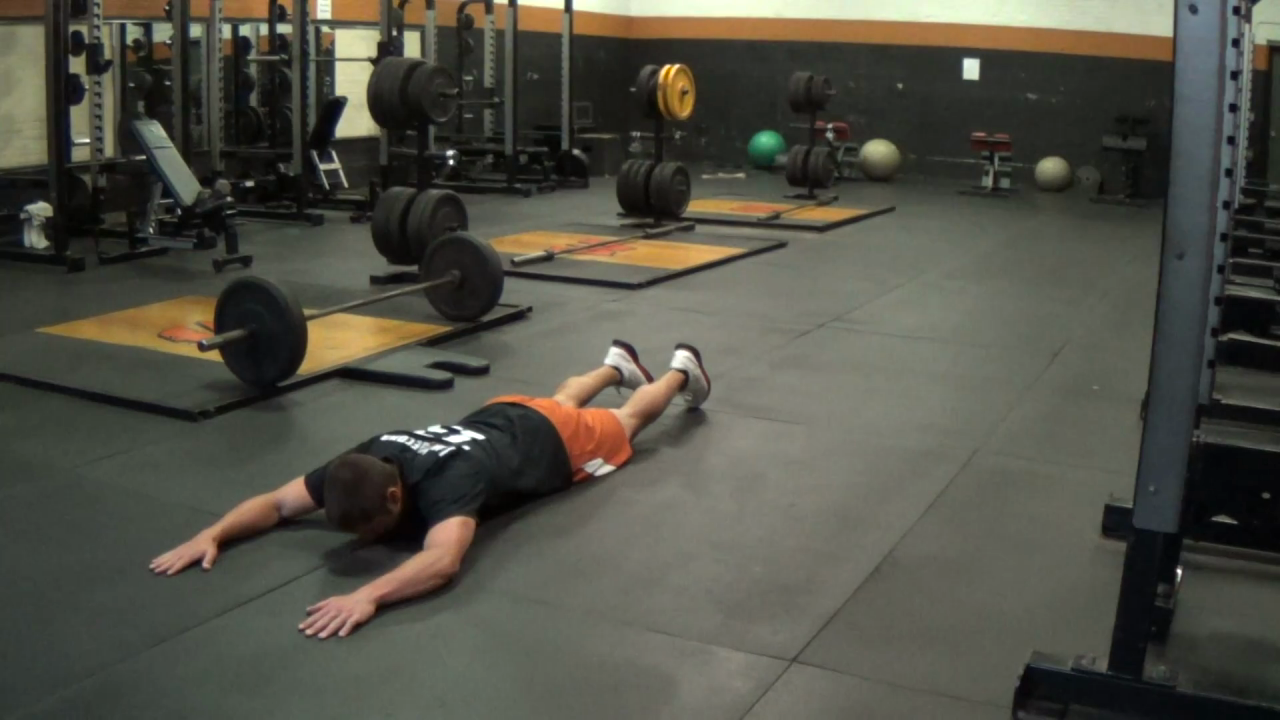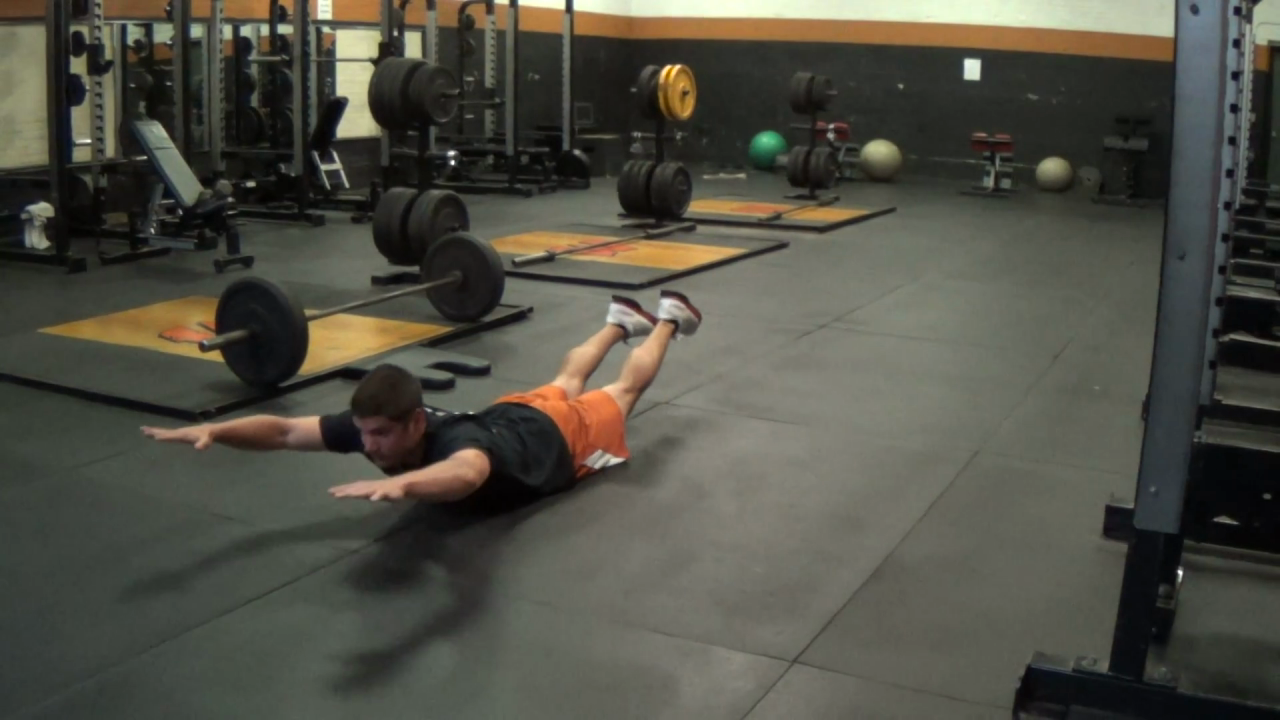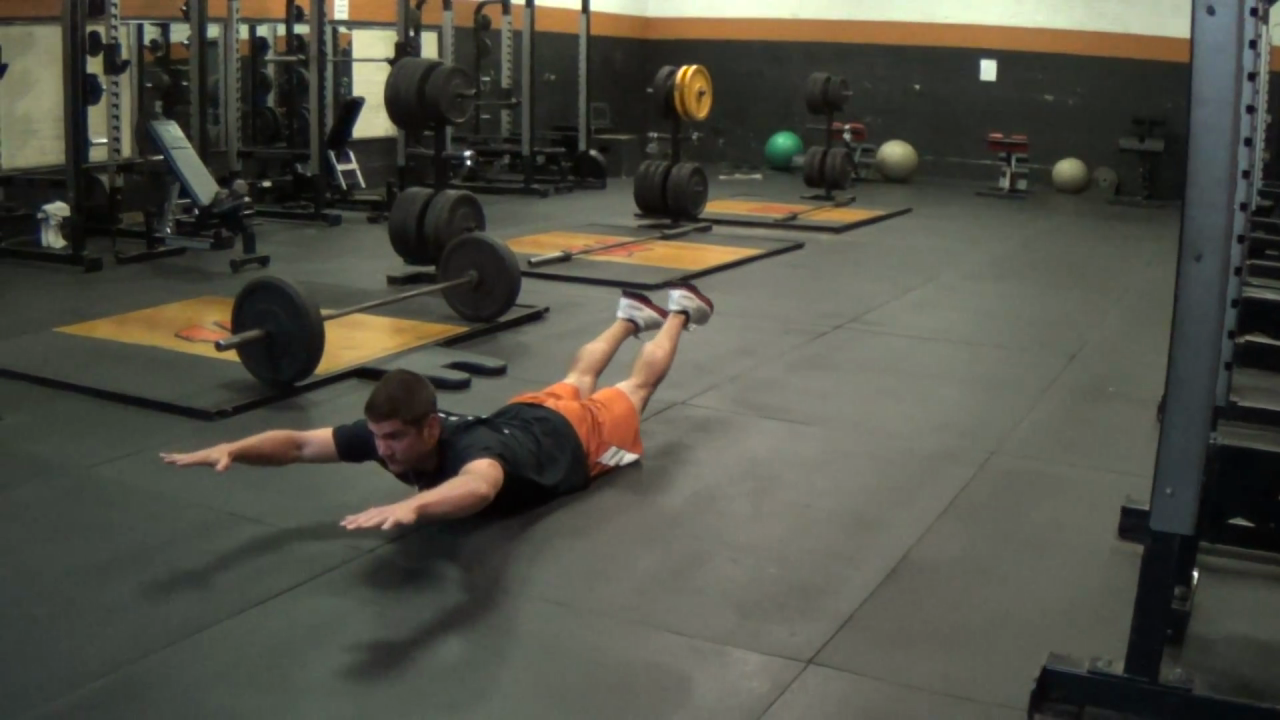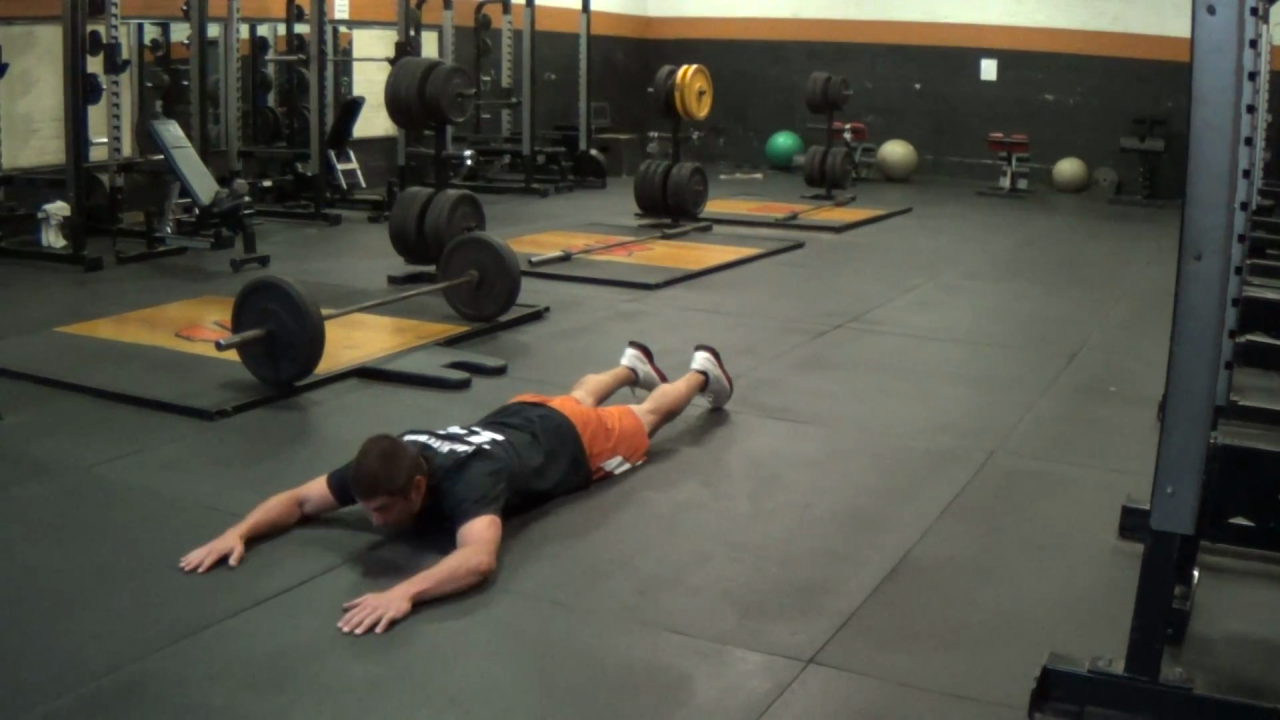
dt=0.5s
person 1, frame 1
left shoulder: (446, 483)
right shoulder: (369, 460)
left elbow: (443, 561)
right elbow: (277, 502)
left wrist: (367, 595)
right wrist: (211, 534)
left hip: (552, 443)
right hip: (498, 419)
left knee: (624, 421)
right knee: (562, 397)
left ankle: (682, 371)
right ankle: (619, 364)
person 1, frame 2
left shoulder: (456, 443)
right shoulder: (372, 422)
left elbow: (467, 475)
right elbow: (285, 429)
left wrist: (400, 482)
right wrist: (211, 429)
left hip: (558, 441)
right hip: (507, 419)
left knee: (621, 393)
right knee: (568, 385)
left ankle: (669, 318)
right ankle: (622, 321)
person 1, frame 3
left shoulder: (468, 450)
right shoulder: (385, 431)
left elbow: (481, 490)
right elbow: (300, 443)
left wrist: (410, 505)
right wrist: (230, 448)
left hip: (574, 438)
right hip: (521, 417)
left knee: (635, 389)
right knee: (579, 377)
left ankle: (680, 311)
right ankle: (632, 315)
person 1, frame 4
left shoulder: (467, 483)
right shoulder: (383, 470)
left elbow: (479, 559)
right elbow: (300, 499)
left wrist: (404, 592)
right wrist: (238, 532)
left hip: (569, 440)
right hip: (516, 419)
left knee: (642, 418)
right knee: (579, 395)
left ankle: (702, 371)
right ankle: (633, 364)
